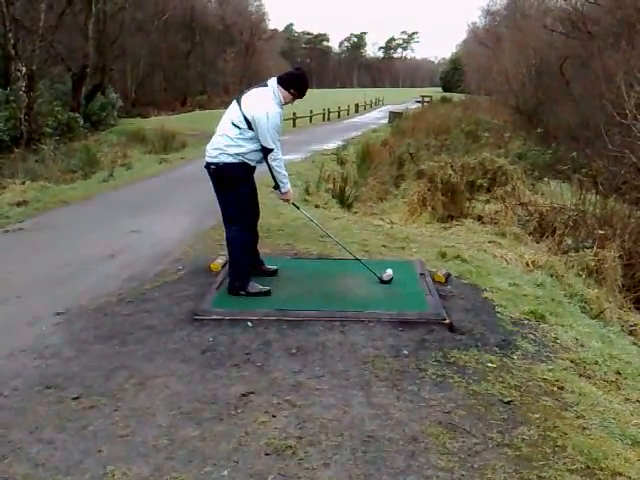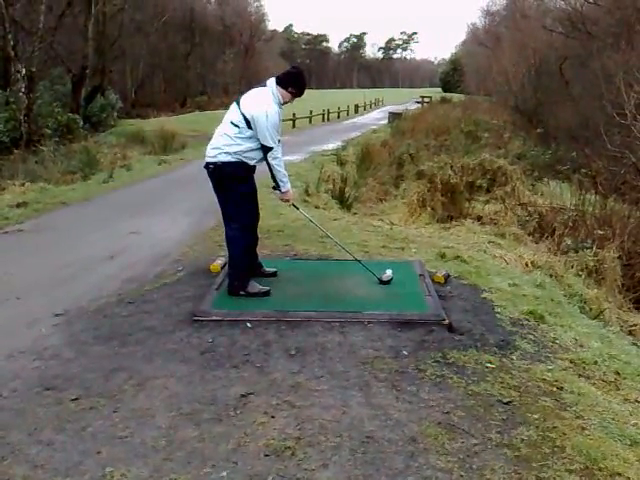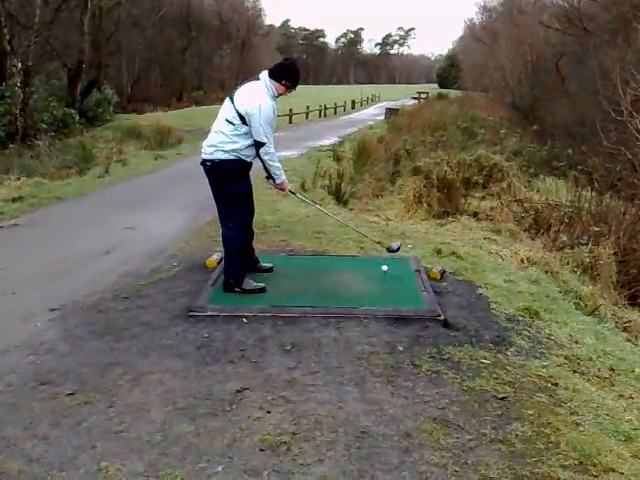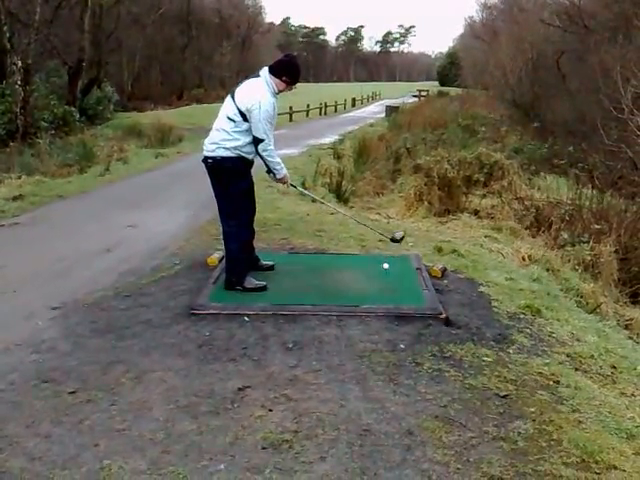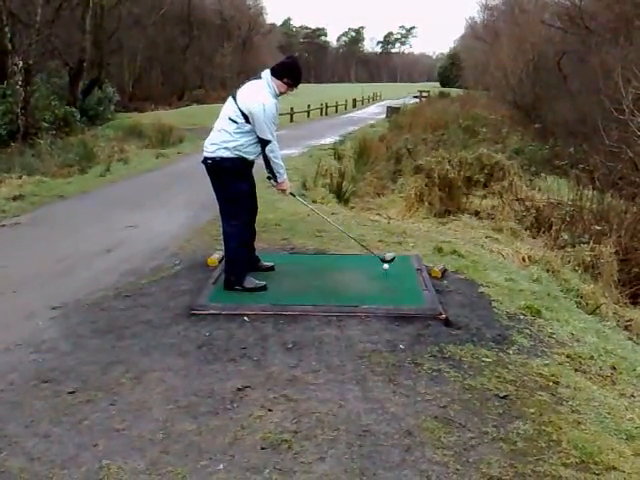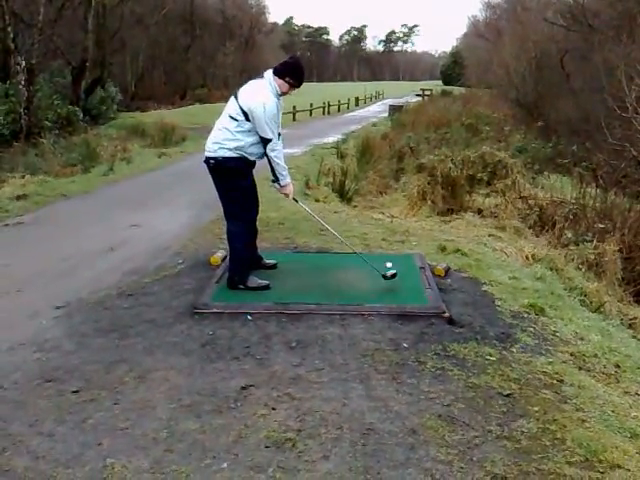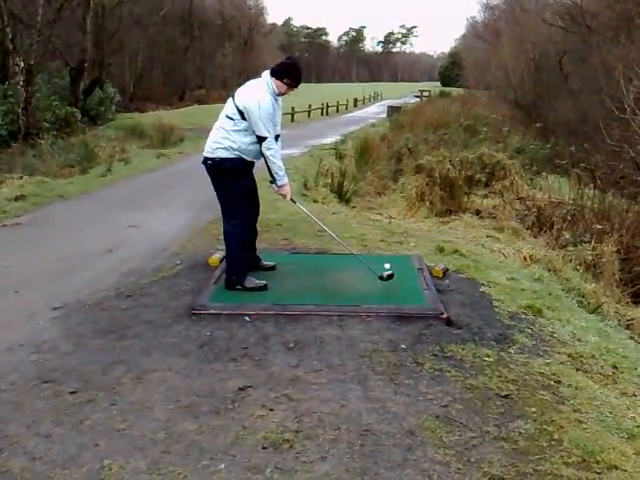
dt=0.3s
person 1, frame 1
left shoulder: (263, 93)
right shoulder: (269, 108)
left elbow: (270, 148)
right elbow: (272, 152)
left wrist: (281, 183)
right wrist: (284, 186)
left hip: (232, 161)
right hip: (229, 165)
left knee: (249, 216)
right knee: (239, 222)
left ankle: (252, 263)
right ankle: (239, 281)
person 1, frame 2
left shoulder: (262, 94)
right shoulder: (268, 108)
left elbow: (270, 146)
right elbow: (272, 151)
left wrist: (280, 182)
right wrist: (284, 186)
left hip: (232, 162)
right hip: (228, 165)
left knee: (249, 217)
right knee: (239, 222)
left ankle: (251, 265)
right ankle: (239, 282)
person 1, frame 3
left shoulder: (256, 88)
right shoulder: (261, 102)
left elbow: (262, 141)
right elbow: (264, 146)
left wrist: (273, 173)
right wrist: (279, 177)
left hip: (228, 159)
right hip: (225, 162)
left knee: (244, 214)
right knee: (235, 219)
left ankle: (247, 261)
right ankle: (234, 278)
person 1, frame 4
left shoulder: (257, 85)
right shoulder: (262, 98)
left elbow: (261, 138)
right elbow: (263, 143)
left wrist: (275, 168)
right wrist: (280, 171)
left hip: (229, 156)
right hip: (226, 159)
left knee: (246, 212)
right knee: (236, 217)
left ankle: (248, 259)
right ankle: (236, 277)
person 1, frame 5
left shoulder: (259, 87)
right shoulder: (264, 100)
left elbow: (265, 140)
right elbow: (268, 144)
left wrist: (274, 173)
right wrist: (280, 177)
left hip: (232, 157)
right hip: (225, 160)
left knee: (247, 212)
right knee: (236, 217)
left ankle: (248, 259)
right ankle: (235, 276)
person 1, frame 6
left shoulder: (269, 92)
right shoulder: (264, 99)
left elbow: (275, 138)
right elbow: (270, 144)
left wrist: (280, 177)
right wrist: (284, 180)
left hip: (237, 157)
right hip: (226, 159)
left knee: (249, 210)
right knee: (239, 216)
left ankle: (251, 257)
right ankle: (239, 276)
person 1, frame 7
left shoulder: (270, 95)
right shoulder: (260, 98)
left elbow: (274, 138)
right elbow: (266, 143)
left wrist: (279, 177)
right wrist: (281, 180)
left hip: (238, 159)
right hip: (224, 159)
left knee: (250, 211)
right knee: (237, 217)
left ankle: (249, 259)
right ankle: (236, 276)
